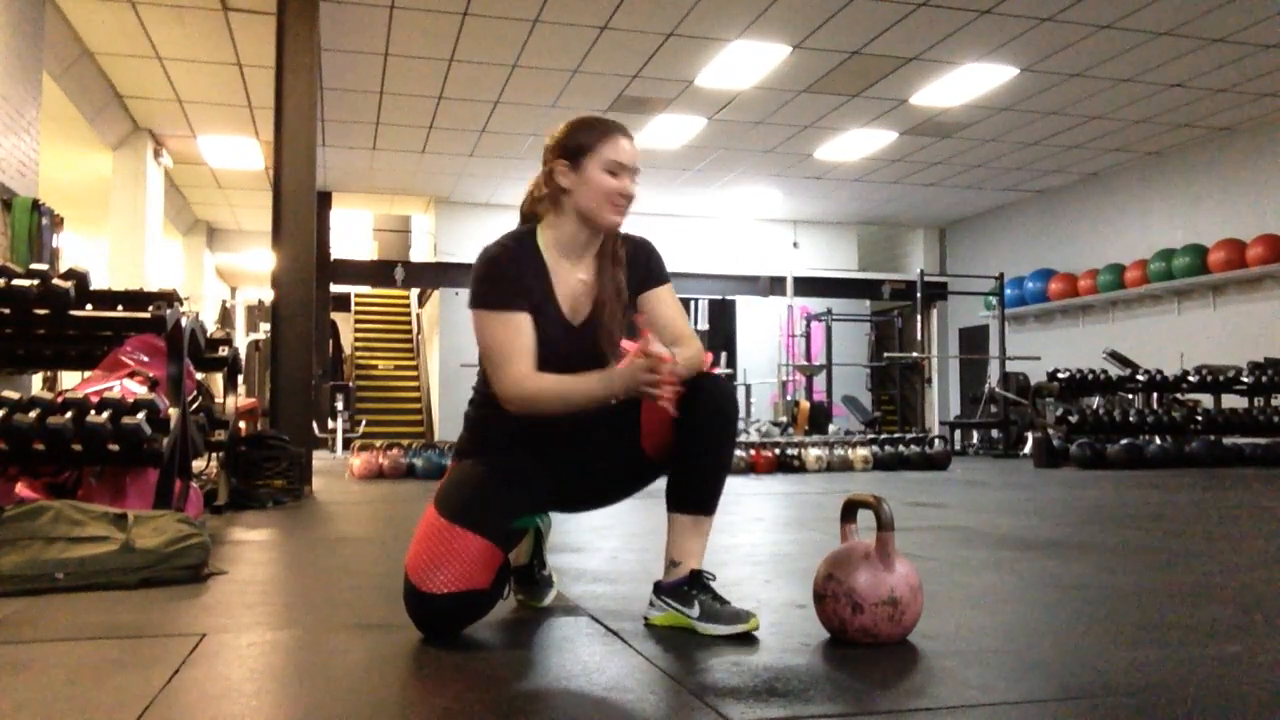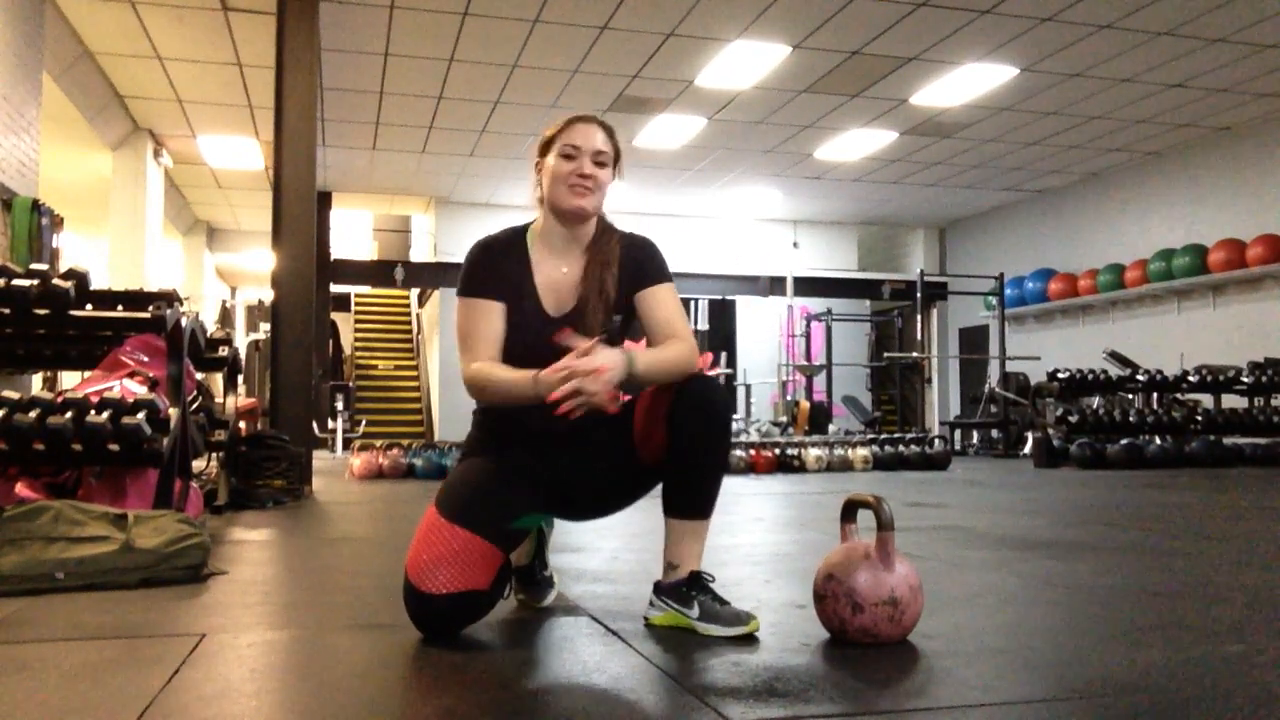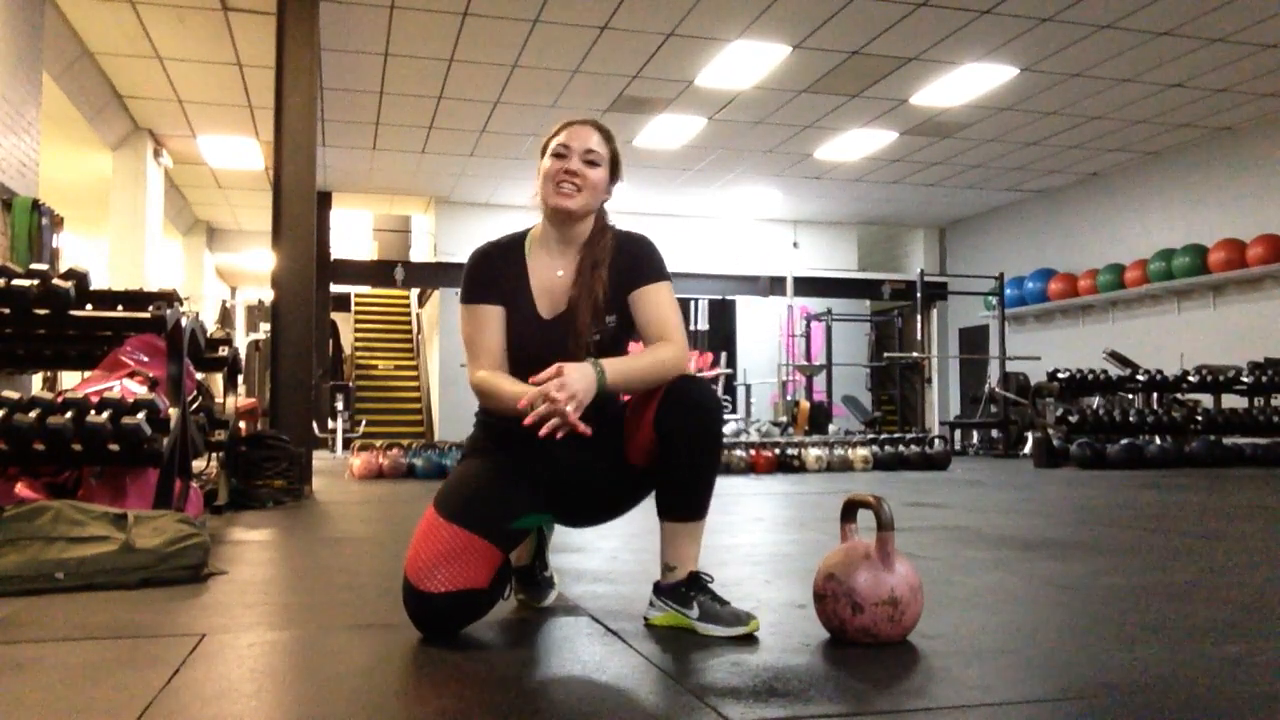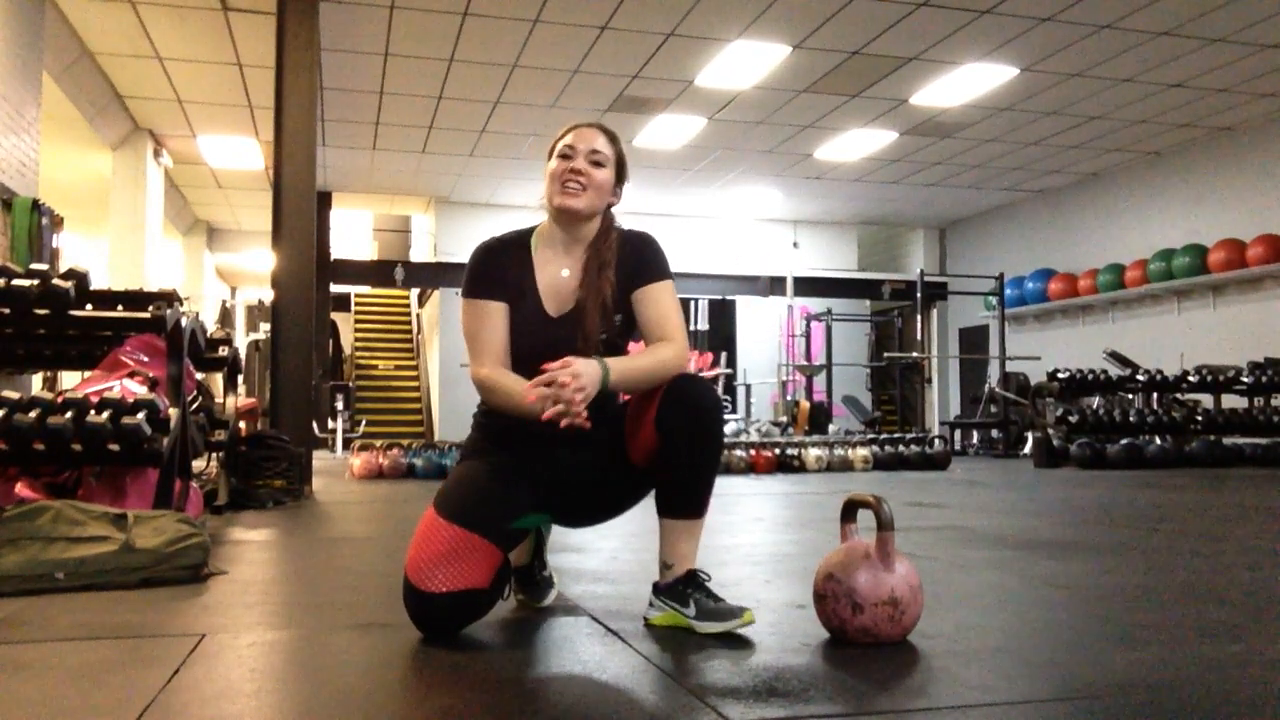
dt=0.2s
person 1, frame 1
left shoulder: (636, 257)
right shoulder: (506, 263)
left elbow: (690, 348)
right elbow: (515, 390)
left wrist: (663, 363)
right wrist: (624, 378)
left hip: (592, 445)
right hip: (506, 452)
left knee: (712, 397)
right knee: (436, 608)
left ankle: (680, 589)
right ankle: (523, 542)
person 1, frame 2
left shoulder: (635, 255)
right shoulder: (493, 258)
left elbow: (683, 350)
right elbow: (478, 373)
left wrist: (619, 364)
right wrist: (549, 381)
left hip: (600, 450)
right hip: (511, 452)
left knee: (704, 398)
right knee: (435, 608)
left ankle: (680, 591)
right ankle: (525, 540)
person 1, frame 3
left shoulder: (632, 255)
right shoulder: (492, 264)
left elbow: (673, 352)
right elbow: (485, 376)
left wrist: (593, 376)
right wrist: (538, 400)
left hip: (600, 451)
right hip: (512, 454)
left knee: (694, 400)
right knee: (434, 606)
left ankle: (678, 591)
right ankle: (525, 542)
person 1, frame 4
left shoulder: (637, 254)
right shoulder: (496, 260)
left elbow: (673, 352)
right elbow: (488, 374)
left wrist: (597, 375)
right wrist: (546, 399)
left hip: (598, 452)
right hip: (510, 452)
left knee: (693, 399)
right knee: (435, 606)
left ankle: (678, 589)
right ankle: (524, 545)
